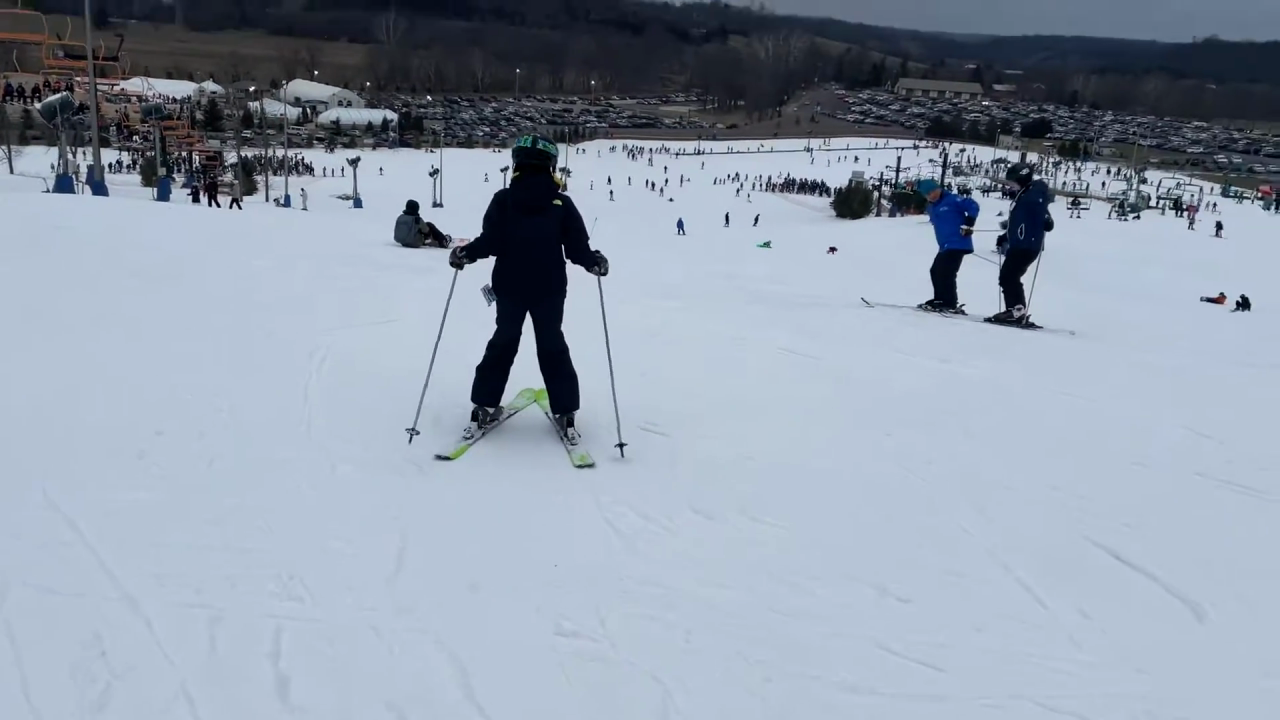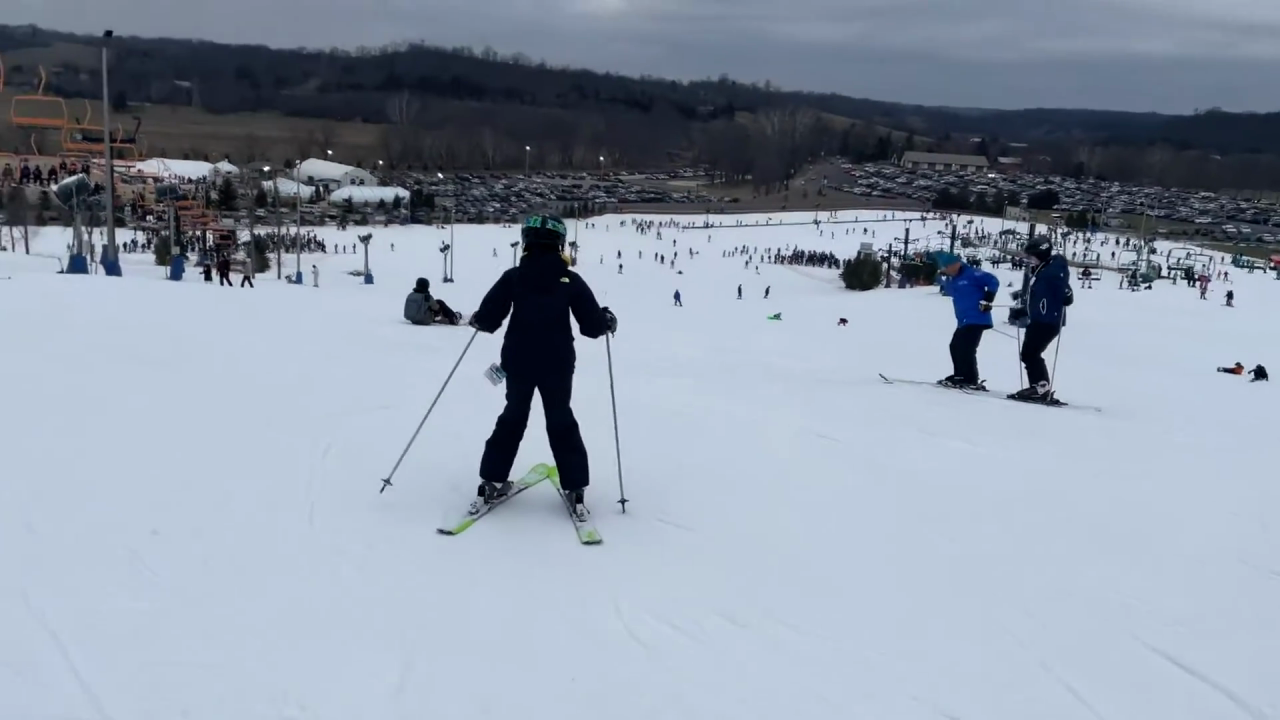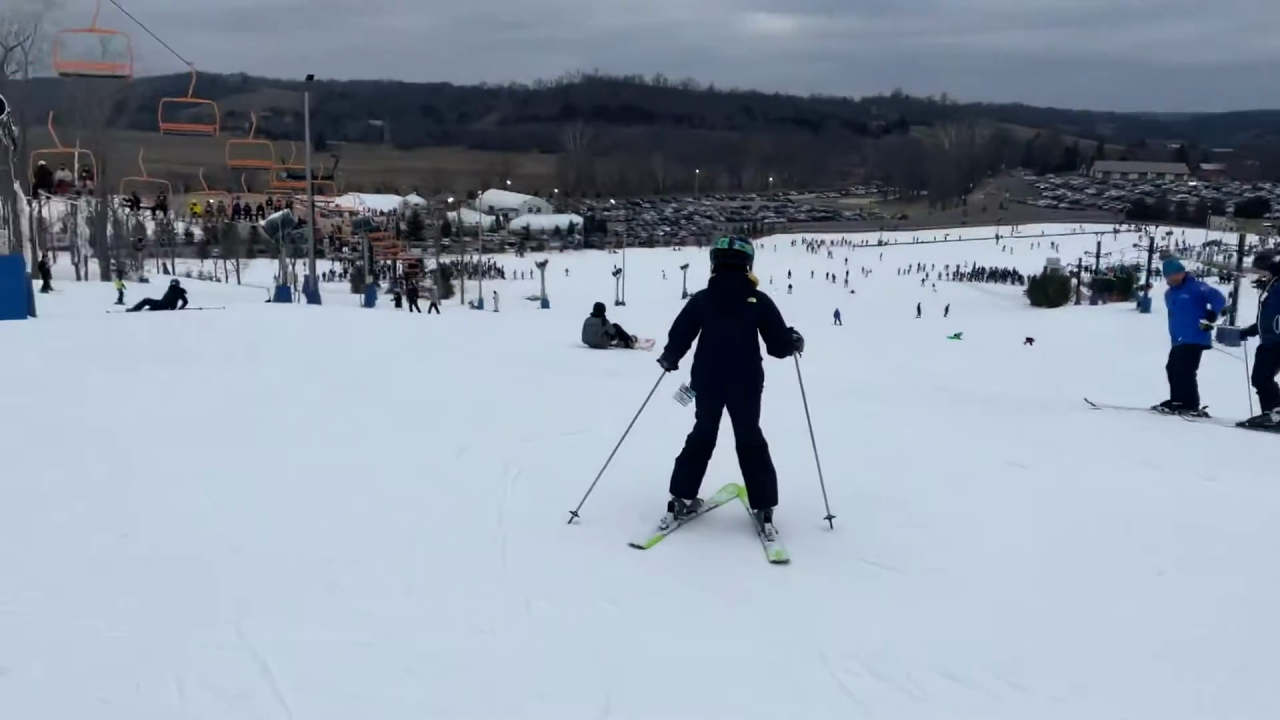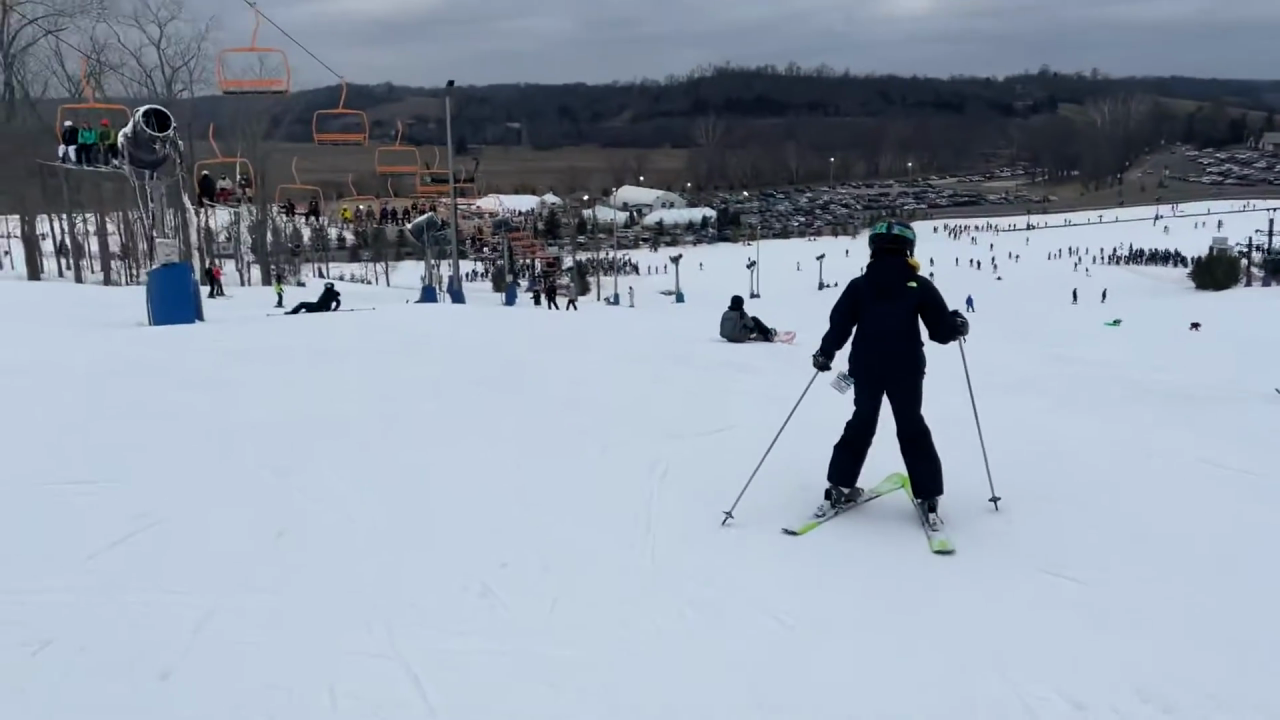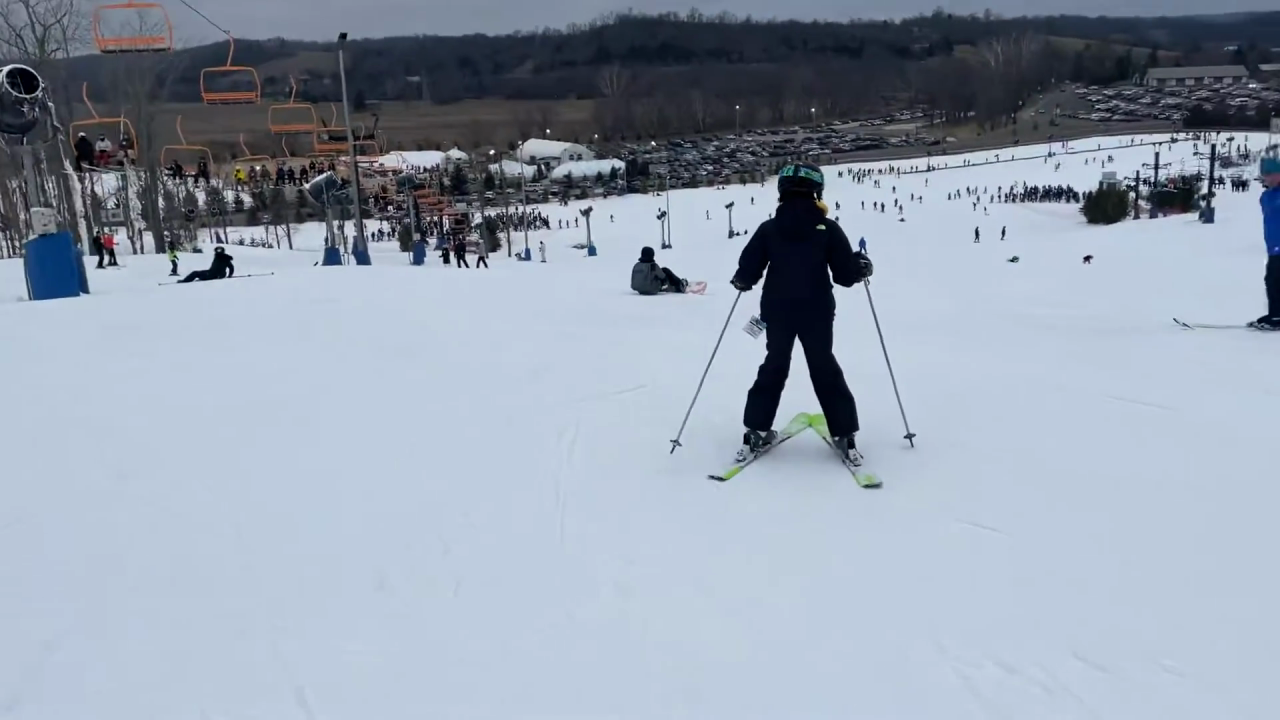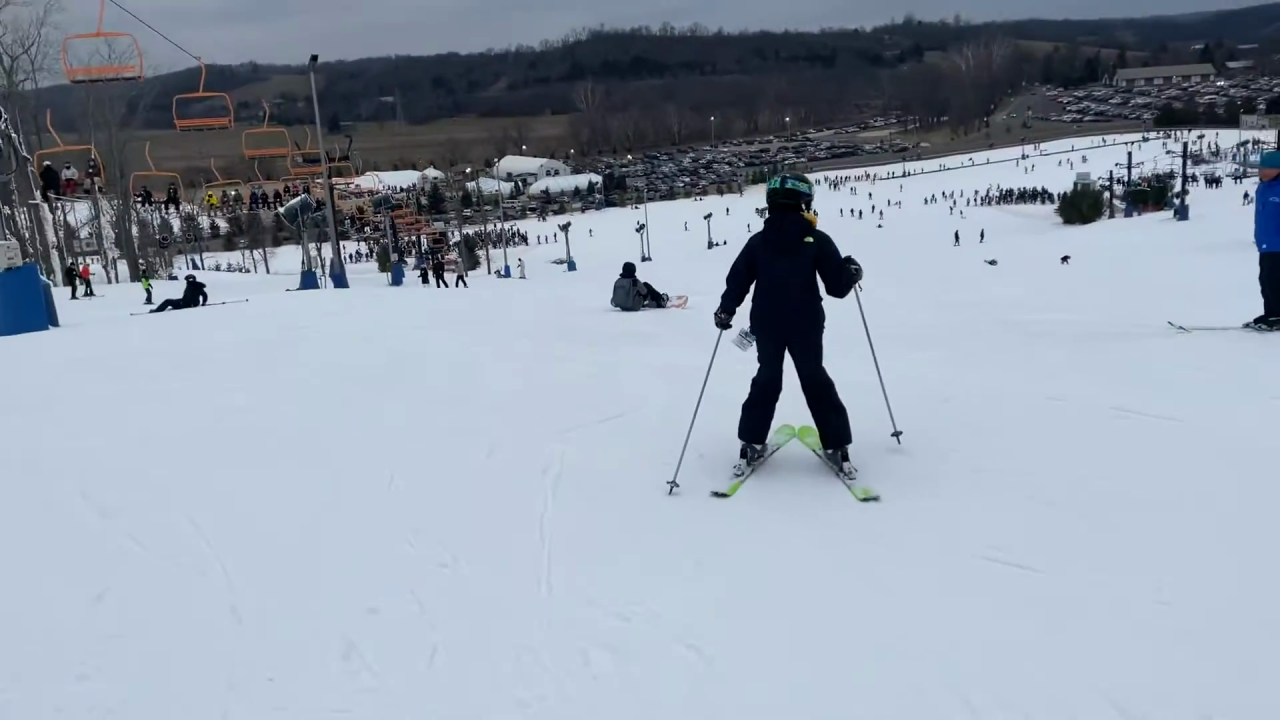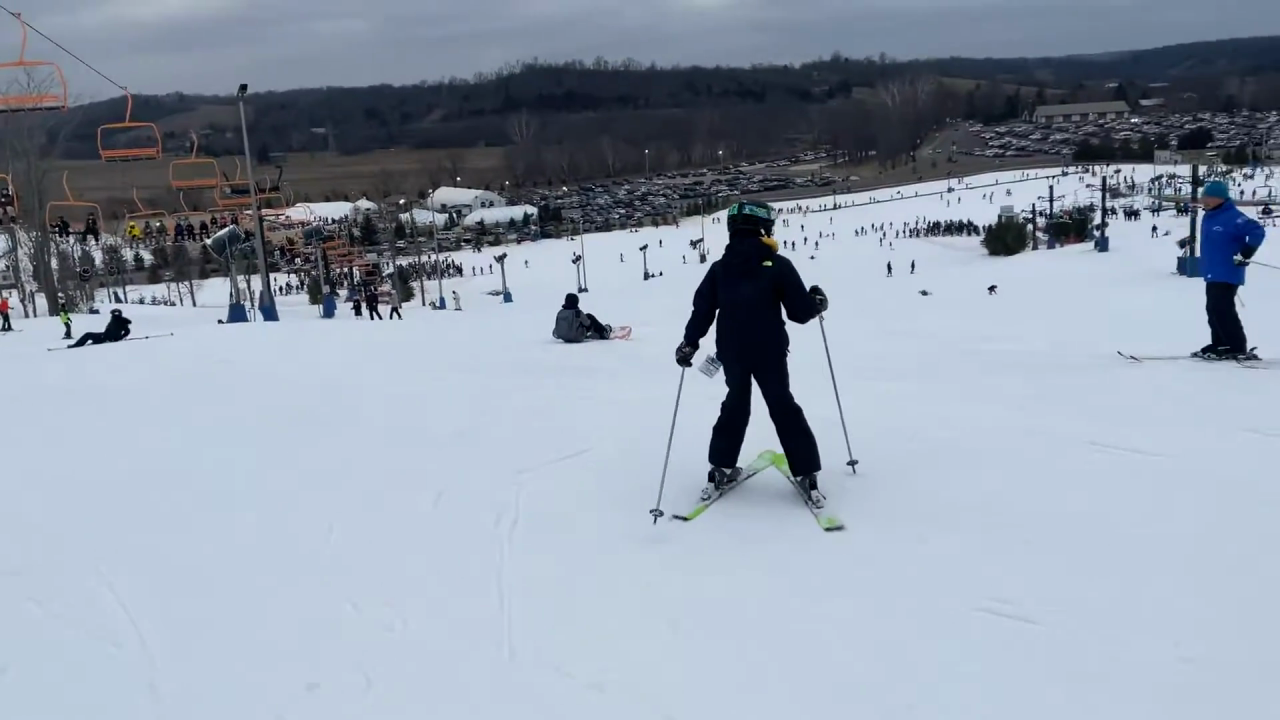
dt=0.3s
person 1, frame 1
left shoulder: (504, 198)
right shoulder: (562, 203)
left elbow: (492, 241)
right elbow: (577, 248)
left wrist: (464, 253)
right wrist: (594, 262)
left hip: (510, 287)
right hip: (549, 289)
left knee: (503, 343)
right knee: (552, 347)
left ankle: (484, 407)
right ankle: (565, 413)
person 1, frame 2
left shoulder: (513, 277)
right shoulder: (571, 280)
left elbow: (490, 316)
right elbow: (592, 324)
left wrist: (477, 320)
right wrist: (608, 322)
left hip: (518, 363)
right hip: (558, 365)
left knee: (512, 418)
right knee: (562, 422)
left ankle: (492, 482)
right ankle: (575, 489)
person 1, frame 3
left shoulder: (701, 299)
right shoulder: (758, 300)
left elbow: (680, 337)
right elbow: (778, 345)
left wrist: (668, 359)
right wrist: (794, 343)
left hip: (707, 382)
right hip: (746, 384)
left knee: (702, 436)
right knee: (751, 441)
left ankle: (682, 498)
right ankle: (764, 508)
person 1, frame 4
left shoulder: (859, 285)
right shoulder: (919, 285)
left elbow: (839, 325)
right elbow: (942, 330)
left wrist: (825, 353)
right wrist: (958, 325)
left hip: (865, 370)
right hip: (906, 371)
left knee: (861, 424)
right knee: (912, 429)
left ankle: (839, 488)
right ankle: (928, 498)
person 1, frame 5
left shoulder: (768, 228)
right shoulder: (828, 229)
left elbow: (749, 268)
right elbow: (846, 275)
left wrist: (741, 280)
right wrist: (862, 267)
left hip: (777, 312)
right hip: (817, 313)
left knee: (774, 366)
right knee: (825, 369)
left ankle: (756, 431)
right ankle: (845, 435)
person 1, frame 6
left shoulder: (757, 242)
right shoulder: (817, 241)
left elbow: (737, 283)
right elbow: (837, 287)
left wrist: (726, 311)
right wrist: (852, 274)
left hip: (766, 326)
right hip: (806, 326)
left knee: (766, 380)
right knee: (816, 382)
left ankle: (751, 444)
right ankle: (837, 448)
person 1, frame 7
left shoulder: (719, 268)
right shoulder: (777, 265)
left elbow: (703, 310)
right elbow: (799, 311)
left wrist: (689, 343)
right wrist: (817, 303)
left hip: (731, 352)
right hip: (769, 352)
left knee: (735, 404)
right knee: (783, 408)
left ankle: (721, 469)
right ankle: (806, 474)
